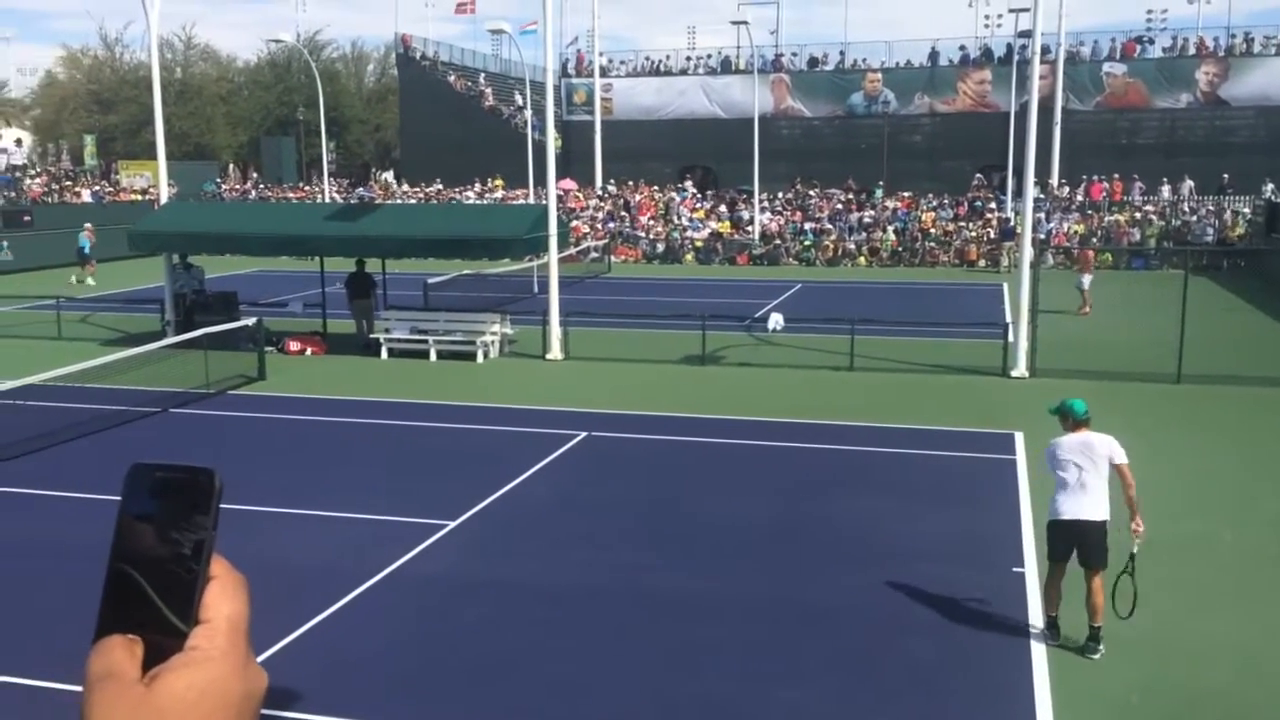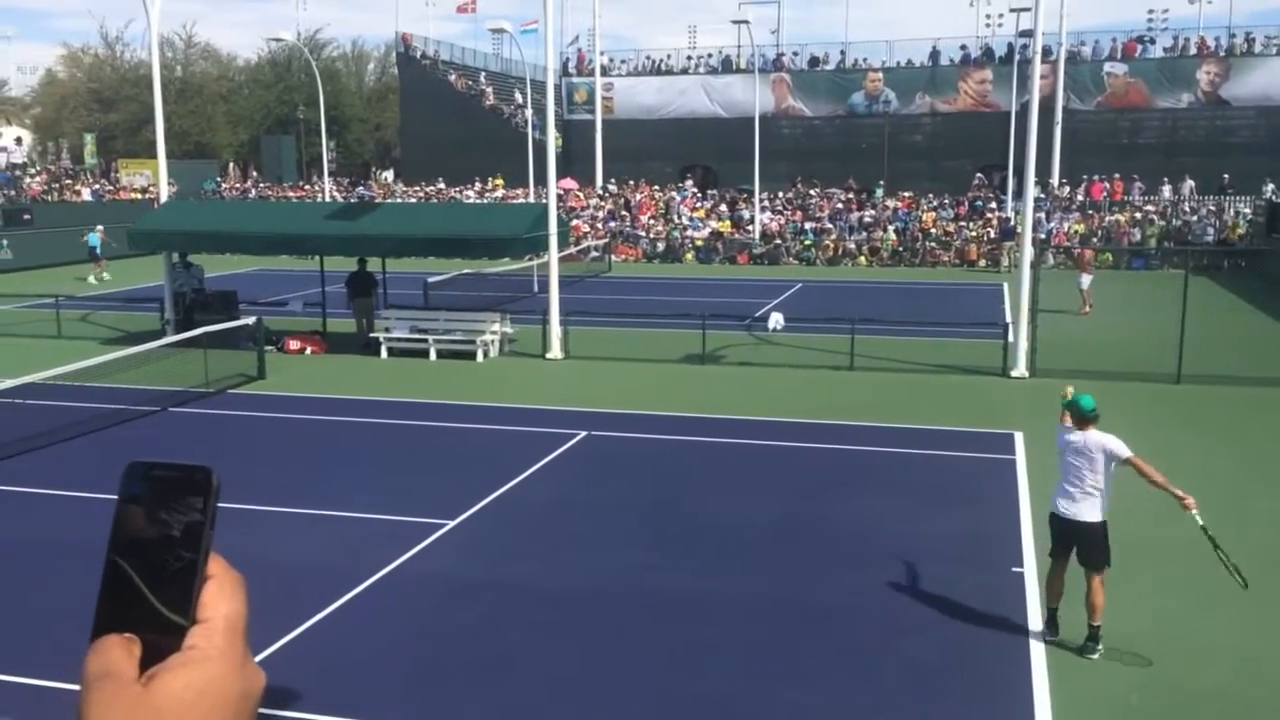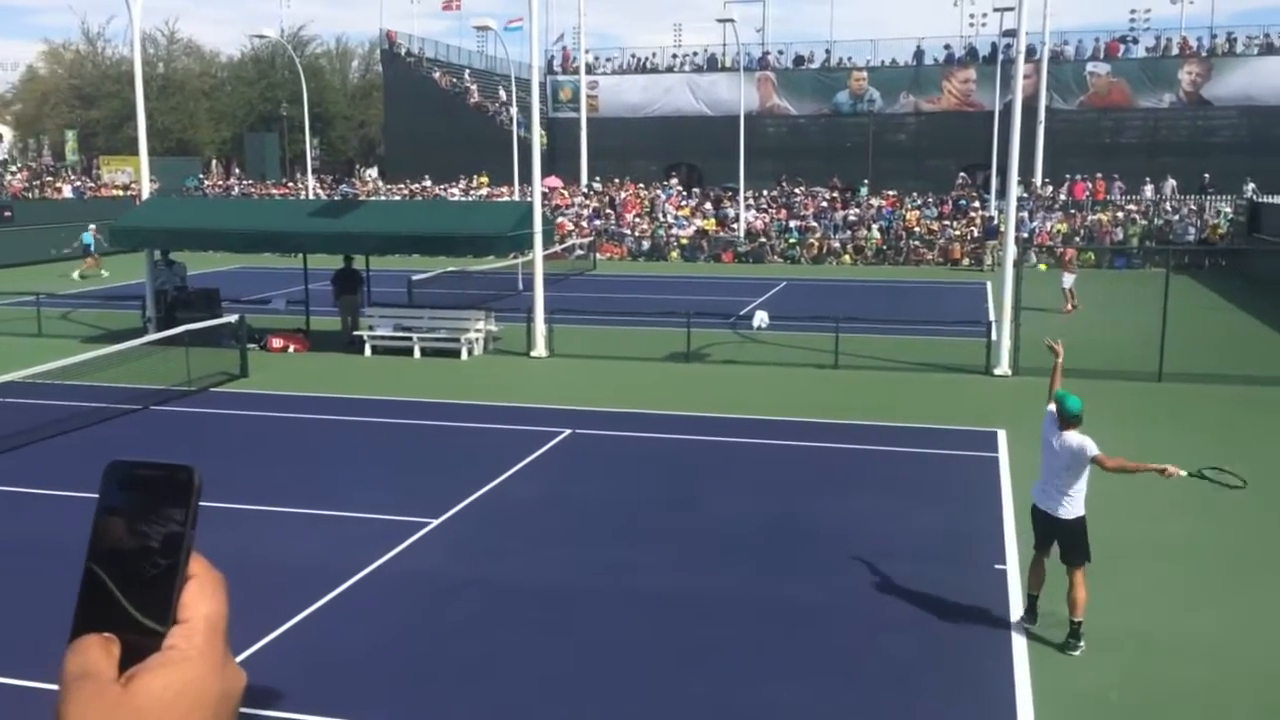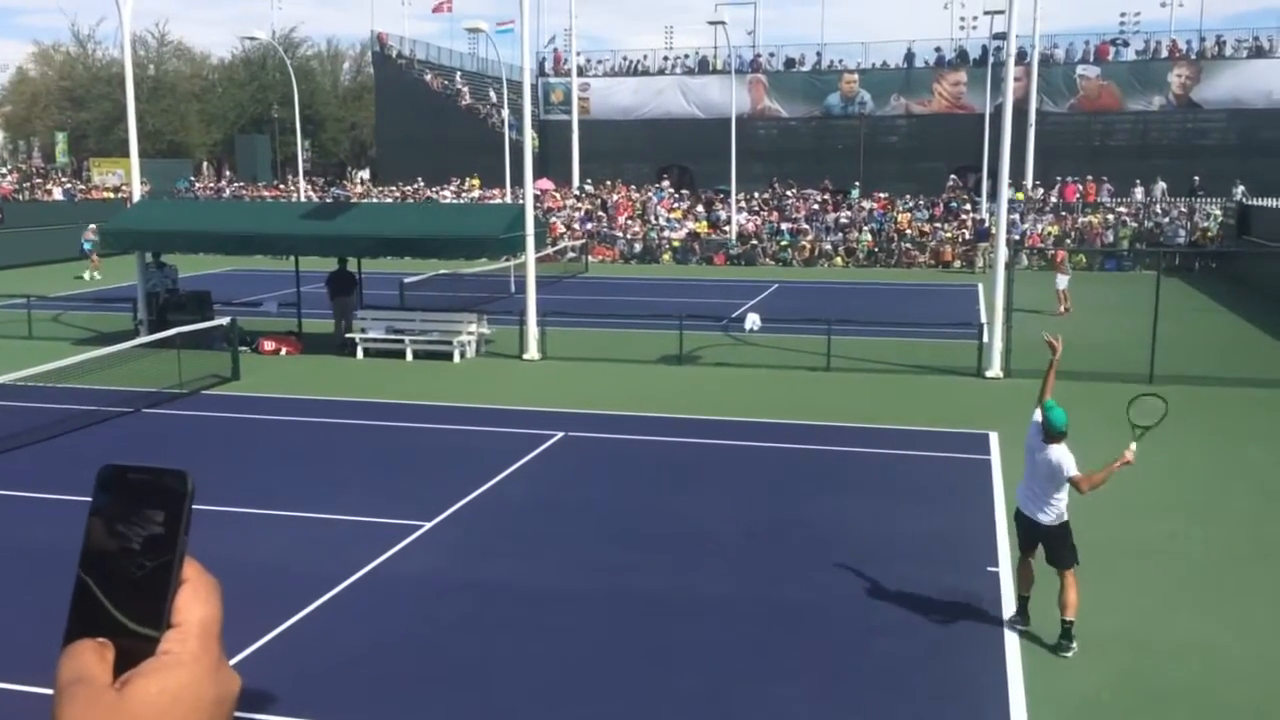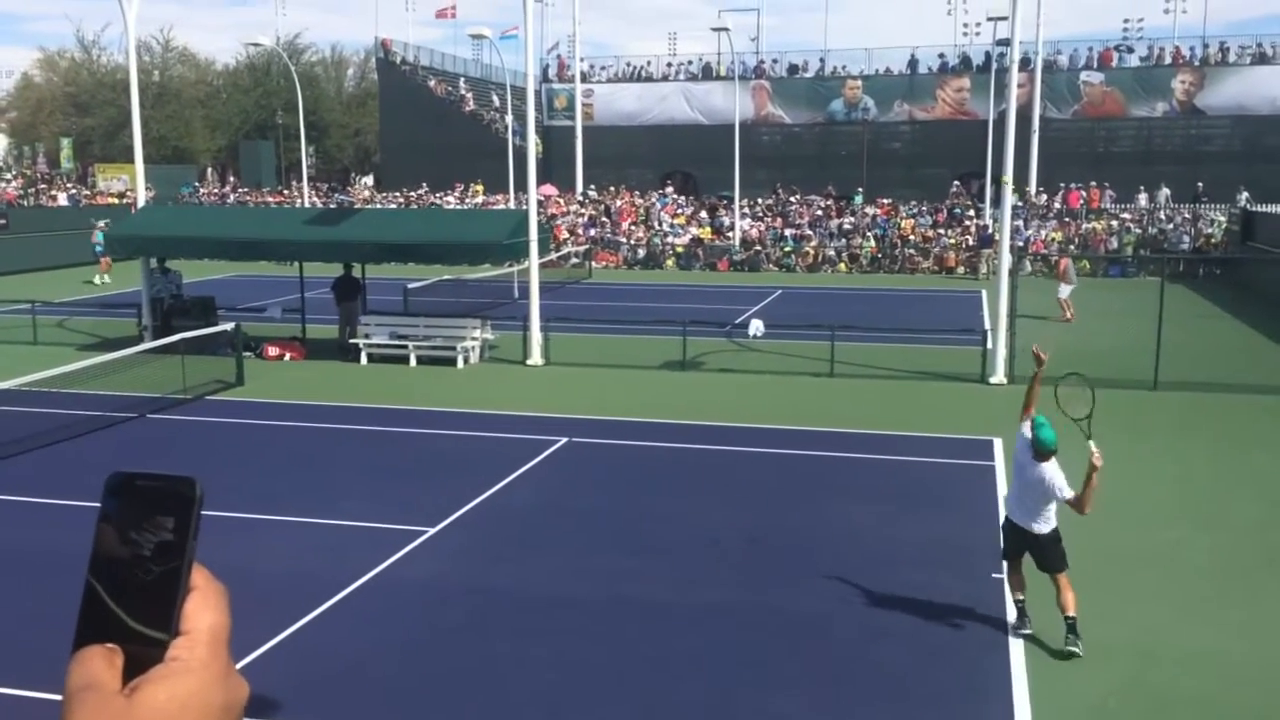
dt=0.2s
person 1, frame 1
left shoulder: (1055, 446)
right shoulder: (1108, 443)
right elbow: (1129, 485)
right wrist: (1135, 516)
left hip: (1061, 517)
right hip: (1095, 520)
left knee: (1055, 571)
right knee: (1094, 579)
left ankle: (1052, 628)
right ankle: (1094, 639)
person 1, frame 2
left shoulder: (1065, 437)
right shoulder: (1107, 443)
left elbow: (1065, 423)
right elbow: (1142, 469)
left wrist: (1066, 402)
right wrist: (1178, 495)
left hip: (1062, 514)
right hip: (1091, 520)
left knee: (1057, 567)
right knee: (1094, 578)
left ankle: (1051, 625)
right ankle: (1093, 640)
person 1, frame 3
left shoulder: (1049, 424)
right shoulder: (1080, 444)
left elbow: (1052, 395)
right elbow: (1109, 464)
left wrist: (1058, 361)
right wrist: (1157, 468)
left hip: (1041, 508)
right hip: (1069, 518)
left knee: (1039, 557)
right knee: (1076, 574)
left ankle: (1030, 612)
right ankle: (1075, 636)
person 1, frame 4
left shoulder: (1034, 433)
right shoulder: (1060, 457)
left elbow: (1044, 396)
right elbow: (1083, 485)
left wrist: (1055, 358)
right wrist: (1119, 463)
left hip: (1024, 513)
right hip: (1052, 523)
left knee: (1025, 559)
right knee: (1067, 576)
left ankle: (1022, 613)
right ankle: (1067, 636)
person 1, frame 5
left shoulder: (1022, 447)
right shoulder: (1052, 476)
left elbow: (1028, 409)
right elbow: (1082, 507)
left wrist: (1039, 370)
right wrist: (1093, 472)
left hip: (1013, 523)
right hip: (1042, 532)
left knee: (1014, 567)
right knee: (1061, 580)
left ankle: (1022, 617)
right ankle: (1072, 633)
